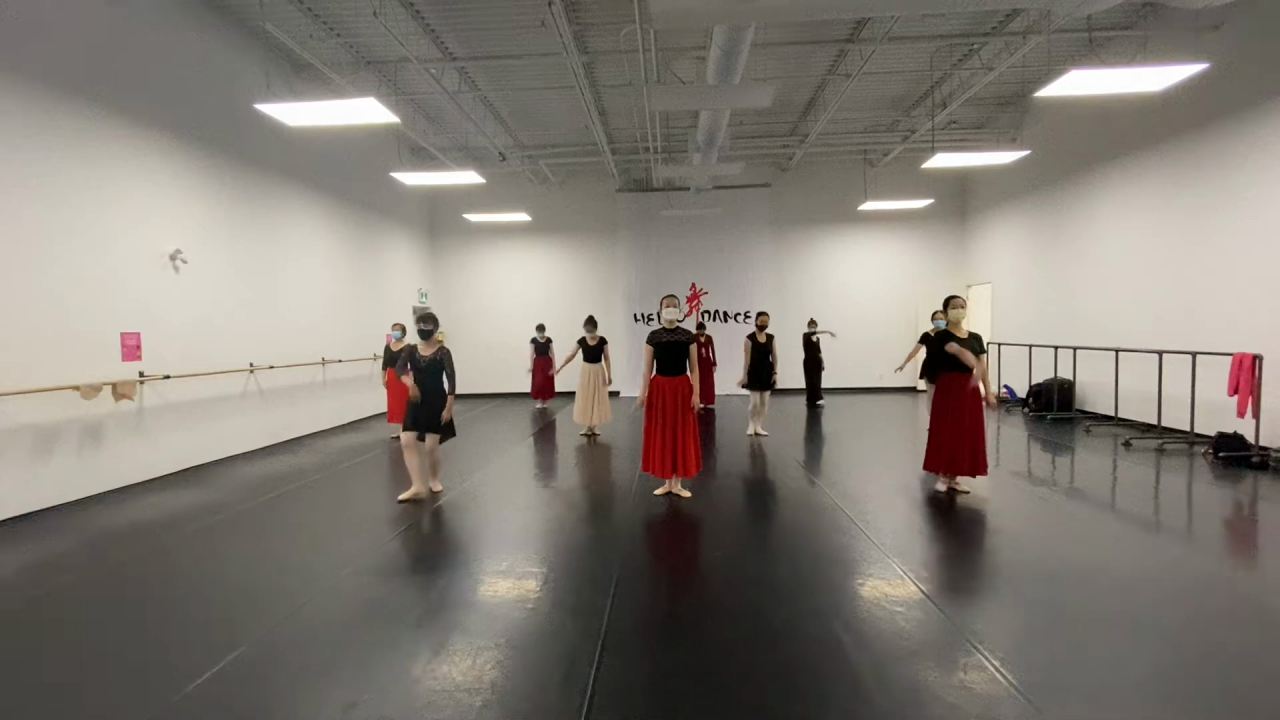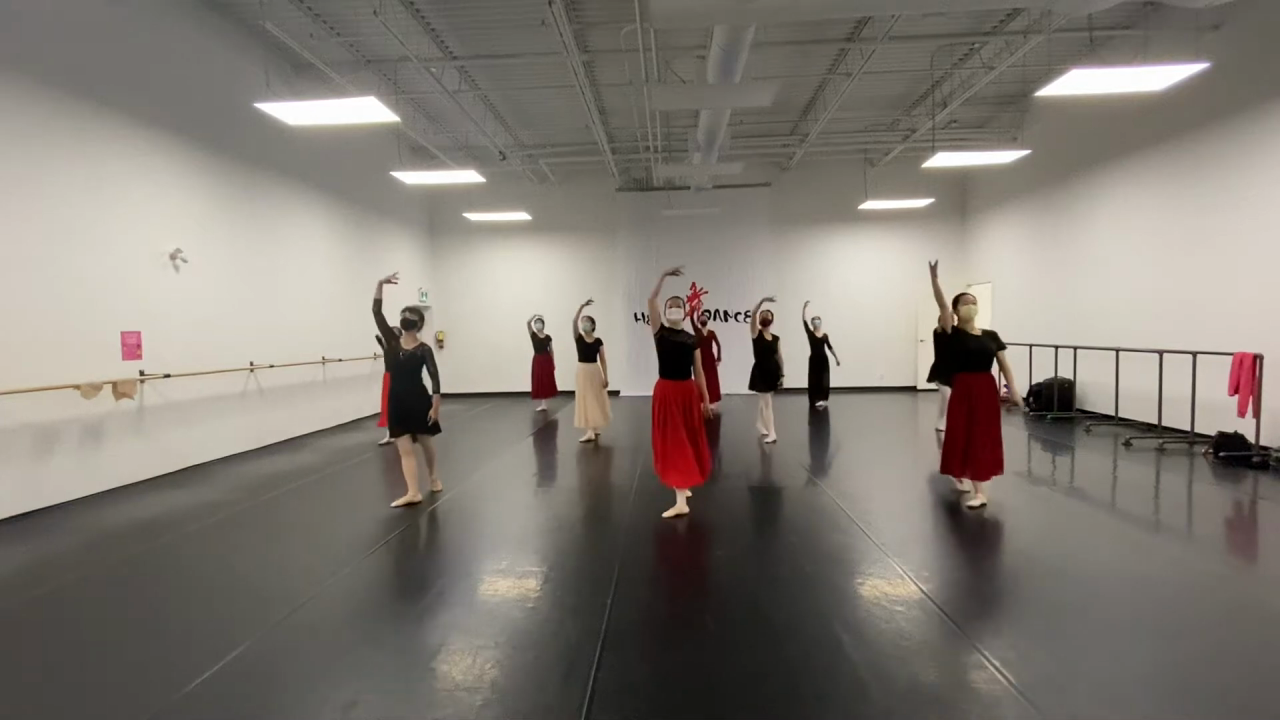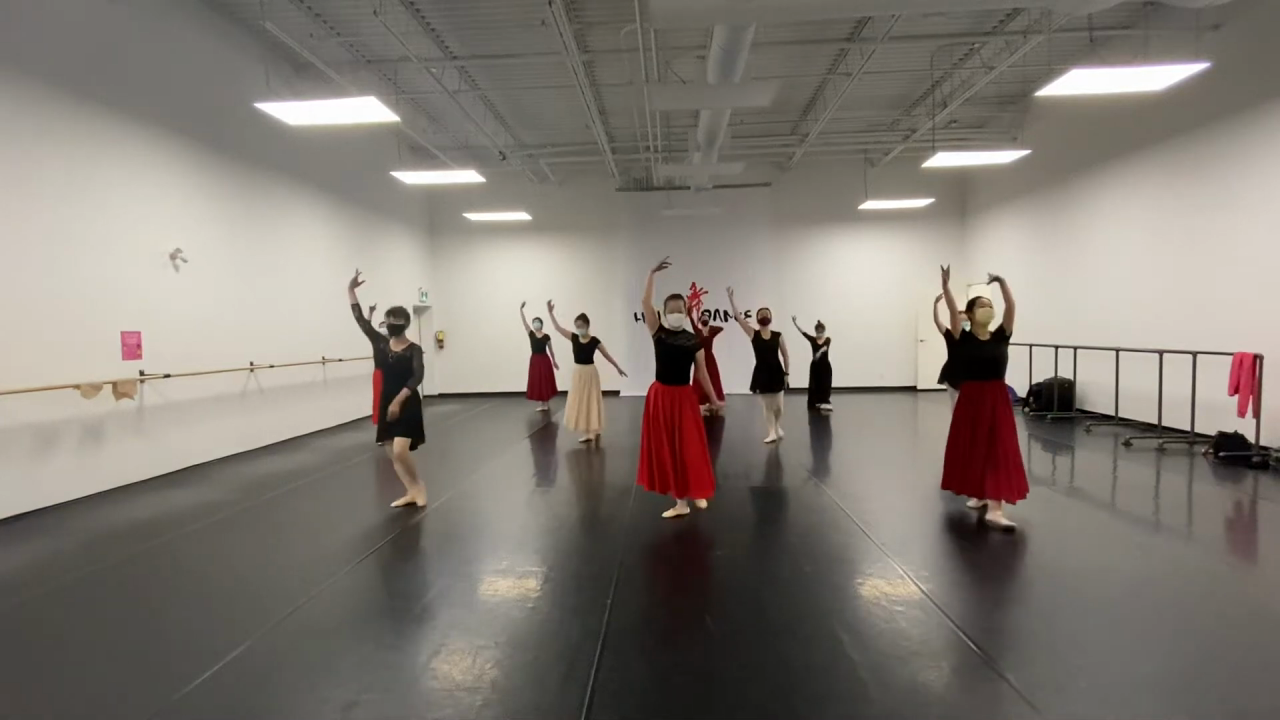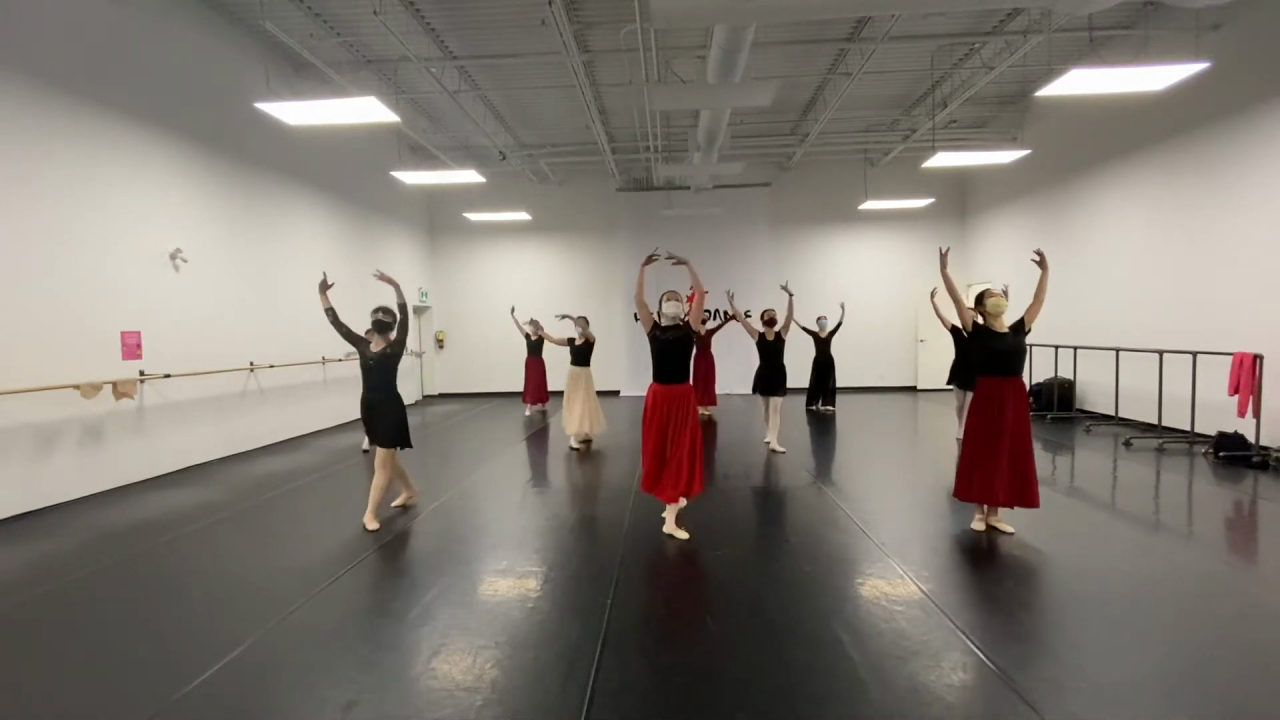
dt=0.7s
person 1, frame 1
left shoulder: (688, 336)
right shoulder: (654, 336)
left elbow: (694, 367)
right elbow: (648, 367)
left wrist: (696, 392)
right wrist: (643, 393)
left hip: (682, 386)
right hip: (659, 386)
left knee: (682, 435)
right knee: (661, 435)
left ankle: (677, 483)
right ankle: (666, 482)
person 1, frame 2
left shoulder: (692, 339)
right shoulder: (659, 332)
left elbow: (699, 371)
right elbow: (651, 302)
left wrist: (706, 399)
right wrist: (663, 278)
left hip: (688, 392)
right hip: (666, 392)
left knee: (689, 441)
right knee: (672, 443)
left ankle: (683, 485)
right ankle: (681, 501)
person 1, frame 3
left shoulder: (693, 340)
right shoulder: (658, 332)
left elbow: (701, 372)
right elbow: (646, 302)
left wrist: (714, 398)
right wrist: (652, 274)
left hip: (684, 396)
right hip: (660, 395)
left knee: (690, 447)
right knee: (663, 448)
left ankle: (692, 493)
right ankle: (680, 501)
person 1, frame 4
left shoulder: (690, 329)
right shoulder: (653, 329)
left elbow: (700, 295)
right elbow: (638, 299)
left wrist: (688, 266)
right wrist: (643, 267)
left hip: (683, 395)
right hip: (658, 395)
left knee: (680, 453)
right knee: (659, 451)
left ankle: (670, 520)
right ankle: (675, 499)
person 2, frame 1
left shoulder: (976, 338)
right shoulder: (942, 336)
left elbow: (983, 366)
right elbow: (959, 351)
left wrist: (988, 391)
right wrist: (974, 365)
left hip: (970, 388)
right hip: (948, 385)
left knee: (967, 434)
right knee: (947, 433)
left ankle: (954, 478)
right ankle: (944, 476)
person 2, frame 2
left shoulder: (991, 336)
right shoulder: (953, 334)
left elbow: (1004, 364)
right elbow: (942, 307)
left wrist: (1013, 391)
right wrist: (935, 279)
left hip: (988, 389)
right hip: (964, 389)
left knee: (984, 438)
right knee: (965, 436)
left ankle: (963, 478)
right ankle: (979, 492)
person 2, frame 3
left shoulder: (1001, 336)
right shoulder: (963, 338)
left elbow: (1011, 308)
right elbow: (953, 311)
left wrist: (1002, 283)
right wrist: (945, 286)
left hip: (997, 398)
right hip: (971, 398)
left knee: (1001, 451)
right knee: (970, 450)
left ankle: (995, 511)
right ankle: (979, 495)
person 2, frame 4
left shoulder: (1018, 330)
right shoulder: (976, 333)
left elbow: (1038, 301)
right elbow: (958, 301)
left wrist: (1045, 271)
right wrist: (944, 270)
left hip: (1015, 398)
right hip: (987, 398)
left knee: (1010, 457)
right knee: (982, 456)
left ankle: (994, 514)
right ankle: (980, 513)
person 3, frame 1
left shoulder: (442, 352)
right shoulder: (411, 350)
left elbow: (451, 380)
right elbow: (399, 369)
left wrist: (449, 407)
right wrist: (409, 382)
left hip: (436, 402)
right hip: (415, 402)
left knee: (432, 446)
right knee: (407, 443)
left ankle: (434, 479)
right ankle: (418, 486)
person 3, frame 2
left shoulder: (424, 349)
right shoulder: (392, 341)
left elbow: (435, 379)
right elbow: (377, 313)
left wrist: (435, 406)
right wrist: (380, 286)
left hip: (418, 400)
right hip: (396, 400)
left knee: (426, 443)
right knee: (404, 449)
left ankle: (433, 477)
right ankle: (413, 493)
person 3, frame 3
left shoulder: (413, 349)
right shoulder: (380, 343)
left elbow: (417, 377)
right elbow: (360, 319)
left wrist: (399, 400)
right wrist: (351, 290)
left hip: (407, 403)
right hip: (387, 401)
left knee: (400, 451)
right knee: (393, 454)
left ankle: (417, 484)
right ankle: (412, 492)
person 3, frame 4
left shoulder: (395, 348)
right shoulder: (363, 346)
left elbow: (404, 317)
right elbow: (336, 323)
left wrist: (396, 287)
right wrist: (323, 295)
left hip: (389, 406)
right hip: (369, 405)
left knee: (382, 463)
right knee: (387, 457)
left ankle: (370, 514)
right ankle: (409, 490)
